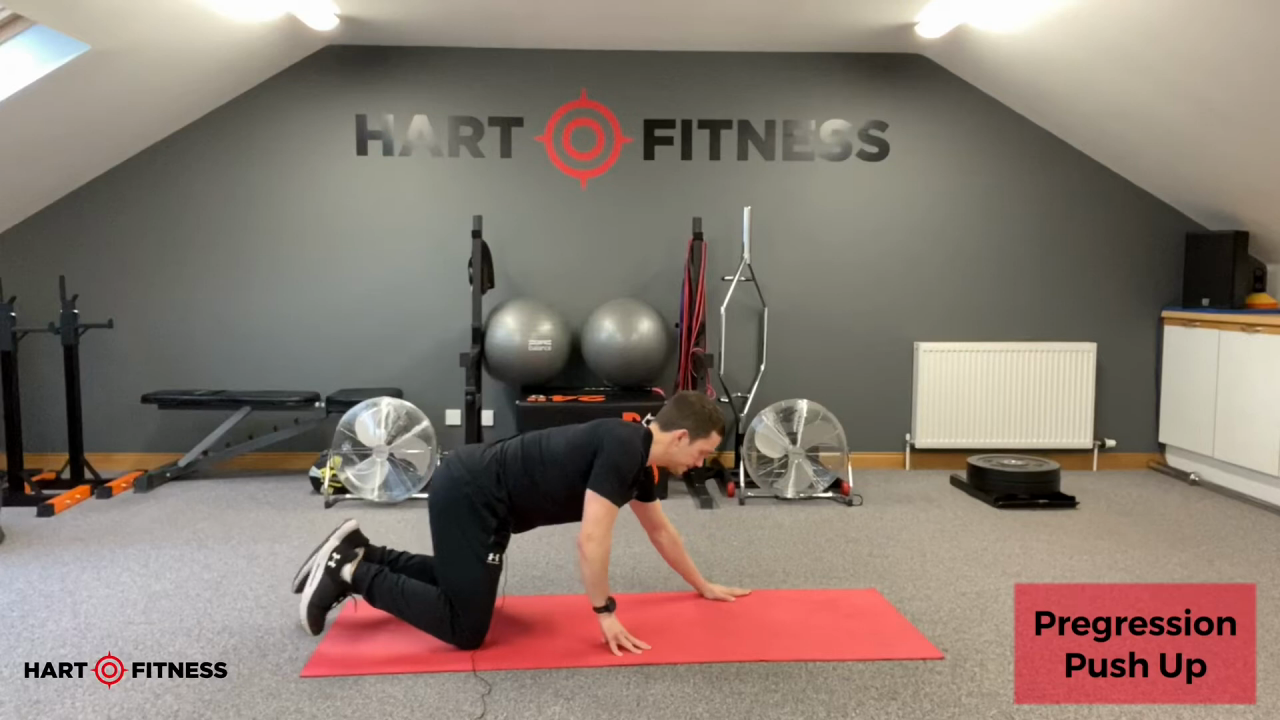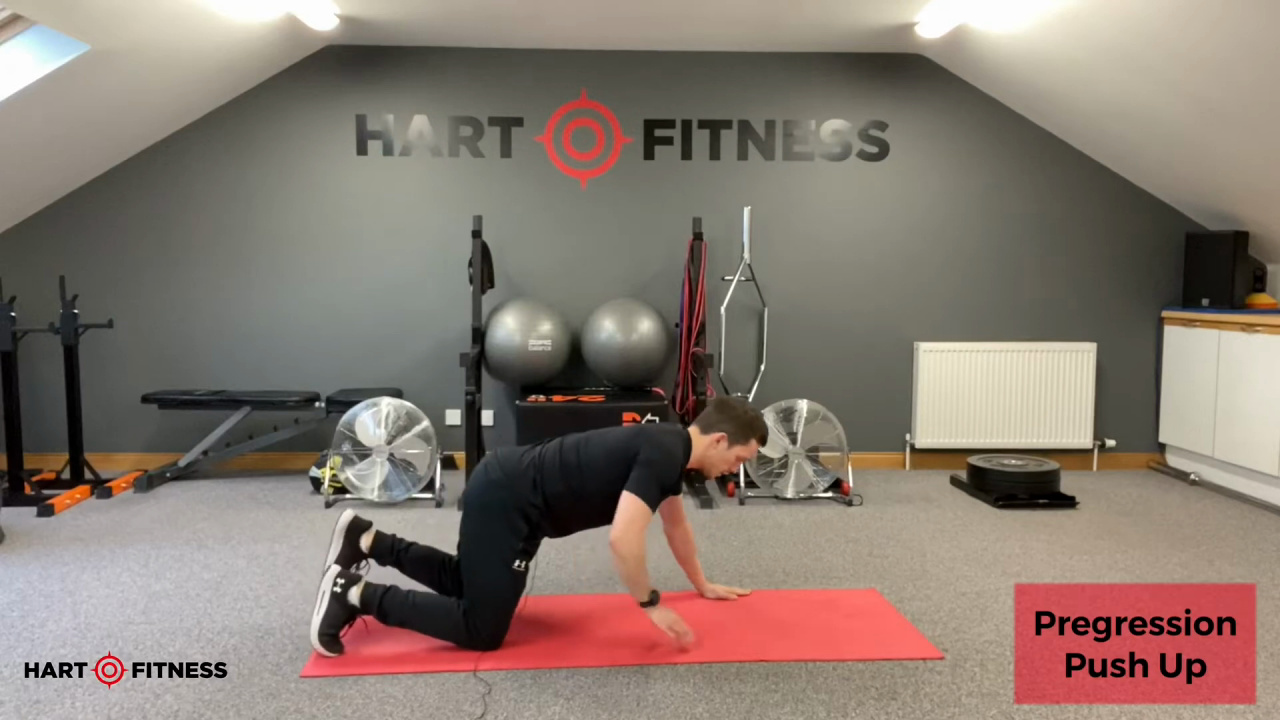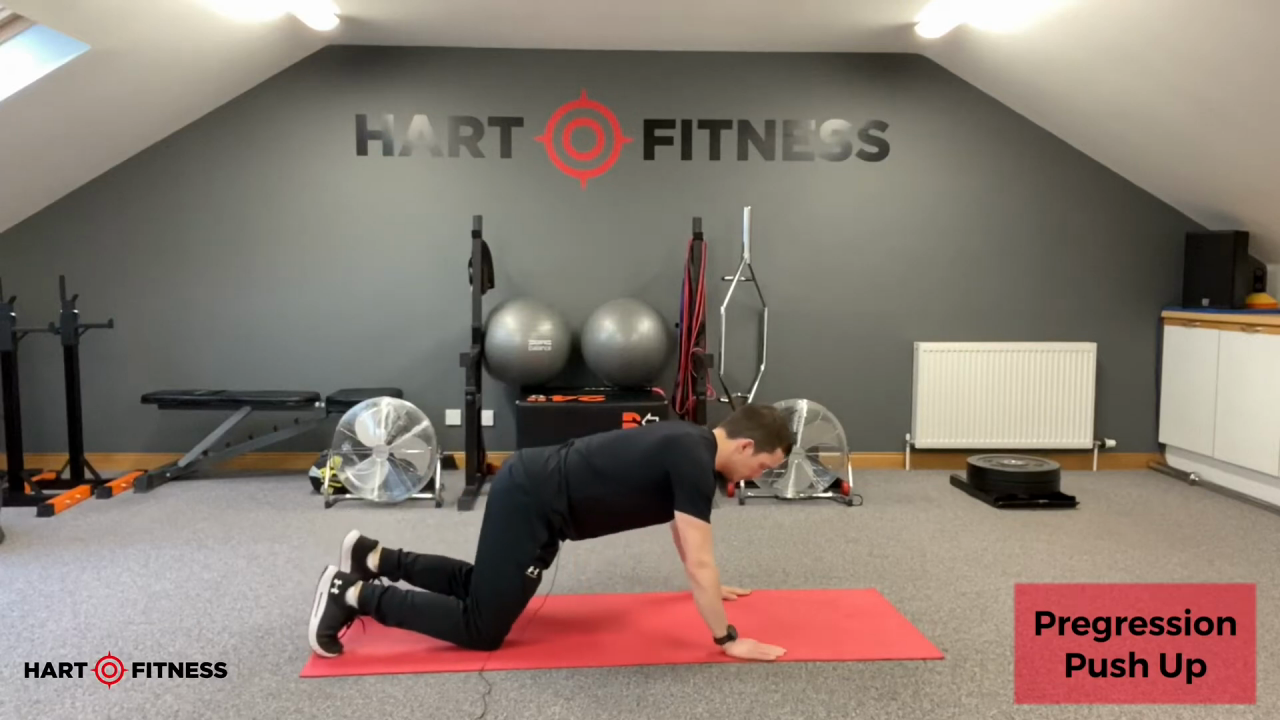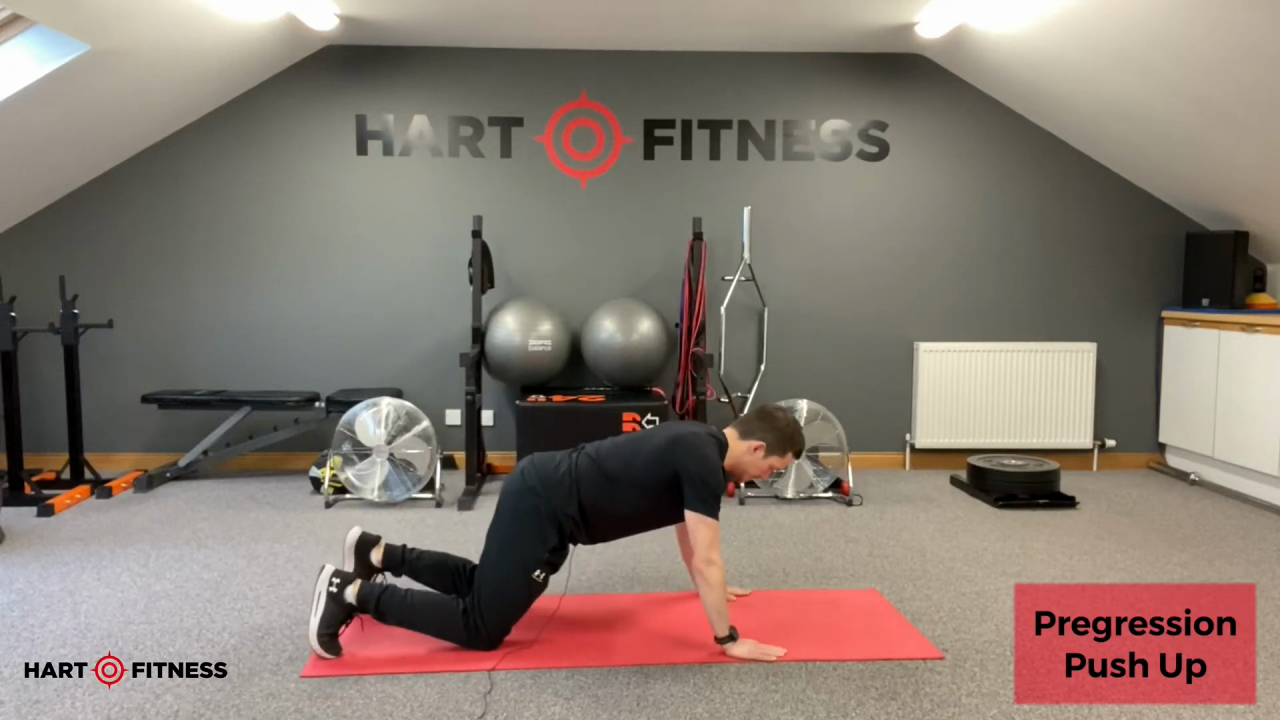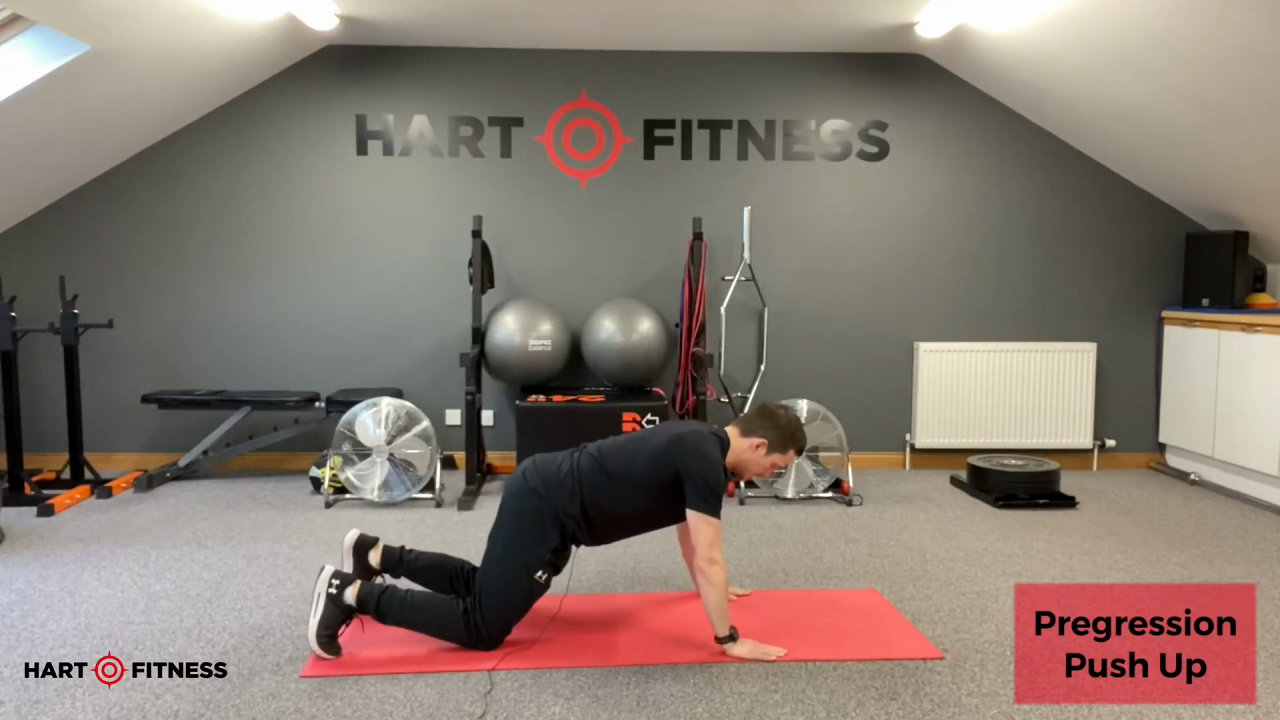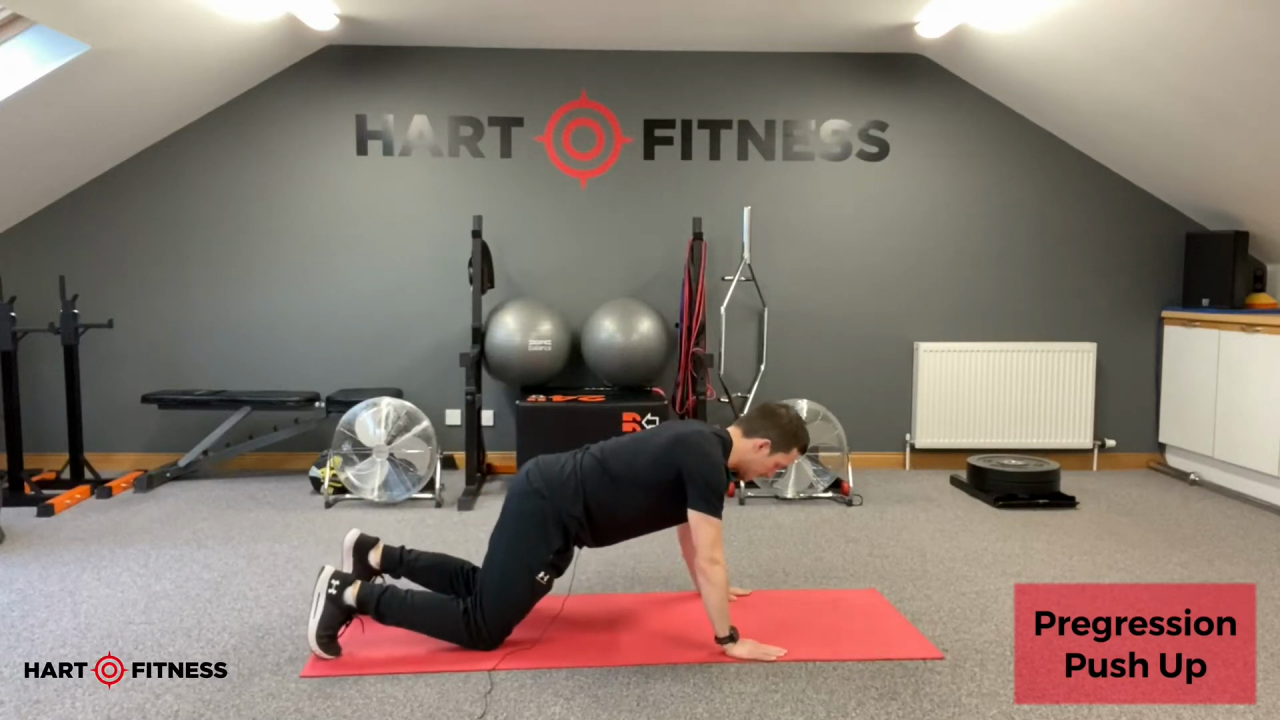
dt=0.5s
person 1, frame 1
left shoulder: (637, 458)
right shoulder: (623, 448)
left elbow: (660, 529)
right elbow: (592, 540)
left wrist: (703, 586)
right wrist: (605, 612)
left hip: (469, 486)
right hip: (468, 494)
left knee: (462, 584)
right knee: (466, 629)
left ankle: (360, 553)
right ankle: (349, 572)
person 1, frame 2
left shoulder: (670, 446)
right shoulder: (664, 455)
left elbow: (675, 524)
right elbow: (623, 537)
left wrist: (703, 585)
right wrist: (652, 604)
left hip: (506, 487)
right hip: (506, 499)
left knee: (467, 585)
right knee: (481, 629)
left ankle: (366, 539)
right ankle: (354, 593)
person 1, frame 3
left shoulder: (690, 443)
right shoulder: (694, 461)
left elbow: (682, 534)
right elbow: (699, 562)
left wrist: (708, 587)
right wrist: (727, 639)
left hip: (529, 486)
right hip: (530, 502)
left knee: (482, 589)
right knee: (482, 628)
left ankle: (374, 559)
right ankle: (352, 594)
person 1, frame 4
left shoulder: (698, 443)
right shoulder: (704, 462)
left elbow: (686, 530)
right elbow: (706, 559)
left wrist: (709, 588)
right wrist: (728, 639)
left hip: (540, 492)
right hip: (540, 506)
left knee: (487, 587)
right knee: (481, 626)
left ankle: (376, 554)
right ankle: (349, 591)
person 1, frame 5
left shoulder: (700, 442)
right shoulder: (705, 460)
left elbow: (688, 532)
right elbow: (708, 558)
left wrist: (710, 587)
right wrist: (729, 639)
left hip: (543, 493)
right hip: (544, 508)
left knee: (485, 588)
right knee: (482, 627)
left ankle: (376, 556)
right ankle: (349, 593)
person 1, frame 6
left shoulder: (700, 443)
right shoulder: (707, 462)
left elbow: (688, 529)
right elbow: (710, 558)
left wrist: (708, 587)
right wrist: (729, 639)
left hip: (545, 495)
right hip: (547, 510)
left knee: (485, 588)
right knee: (482, 627)
left ankle: (375, 555)
right ankle: (350, 593)
